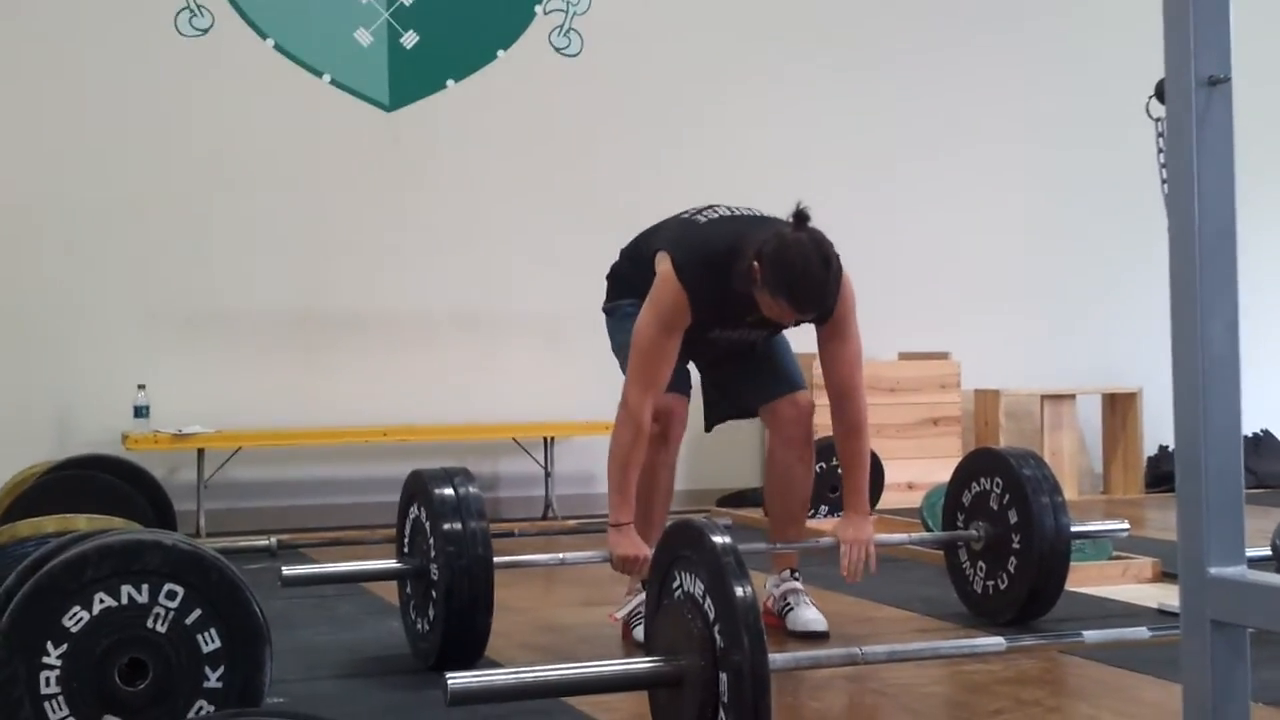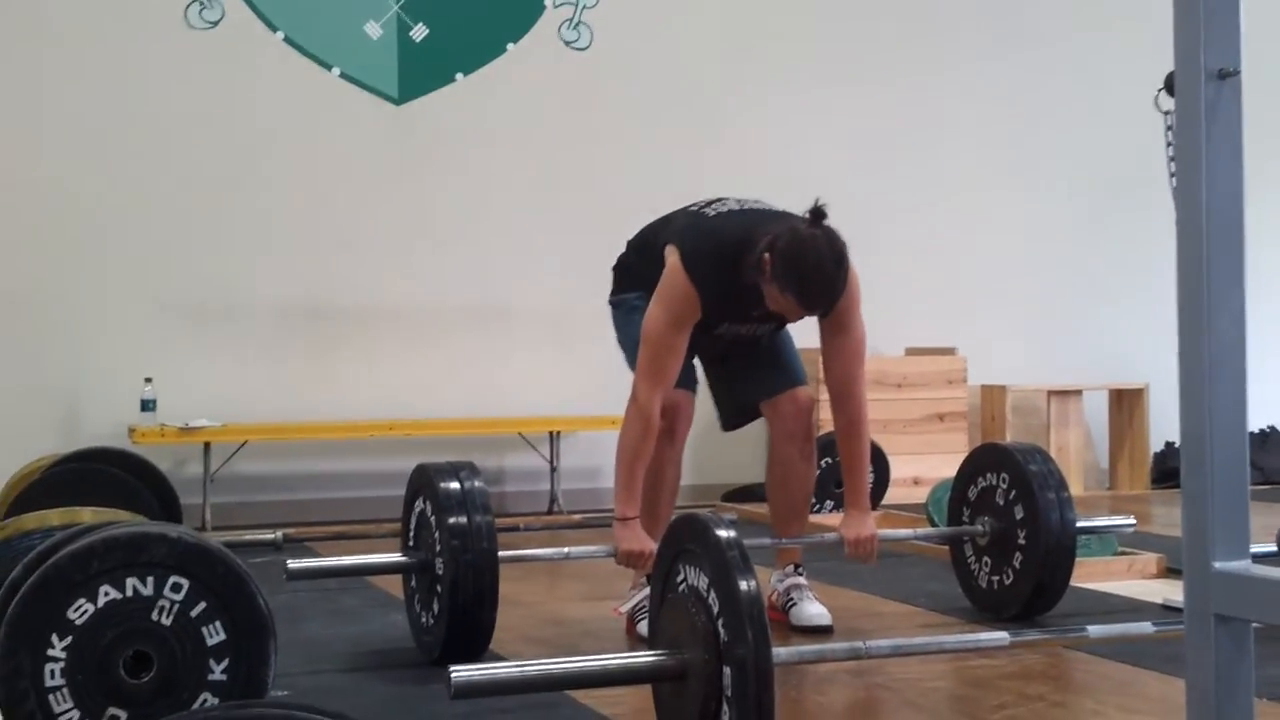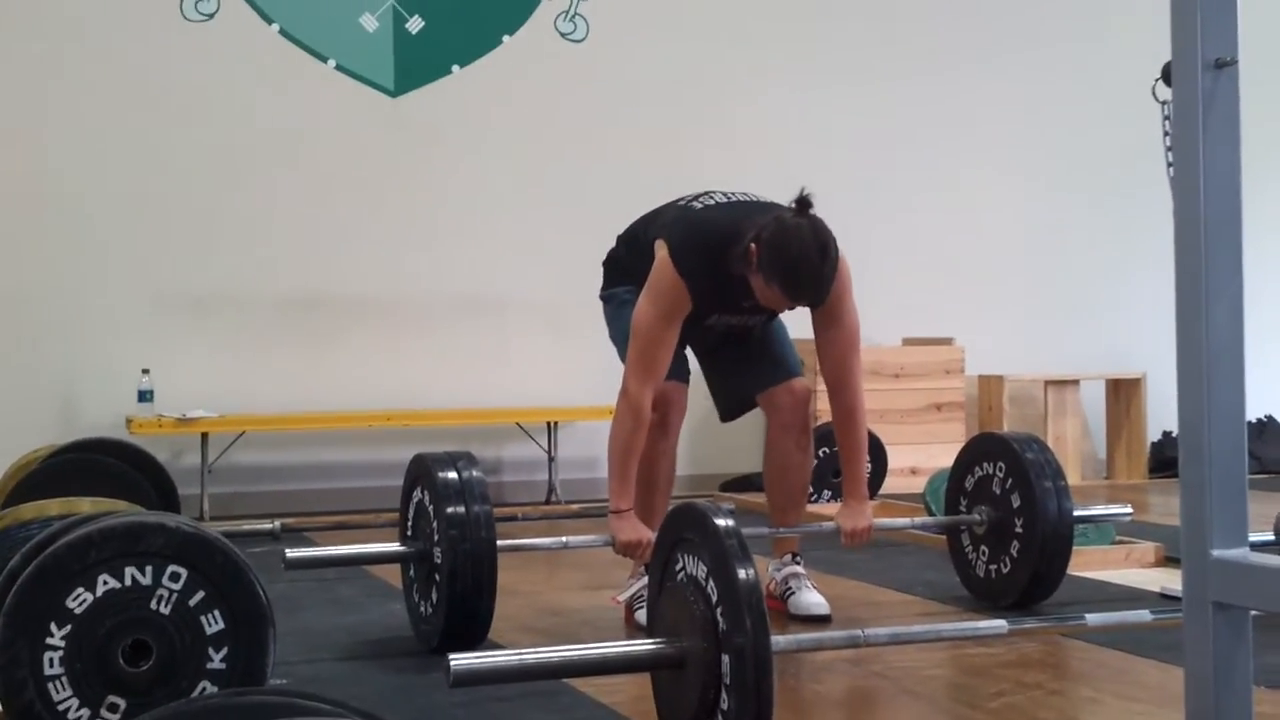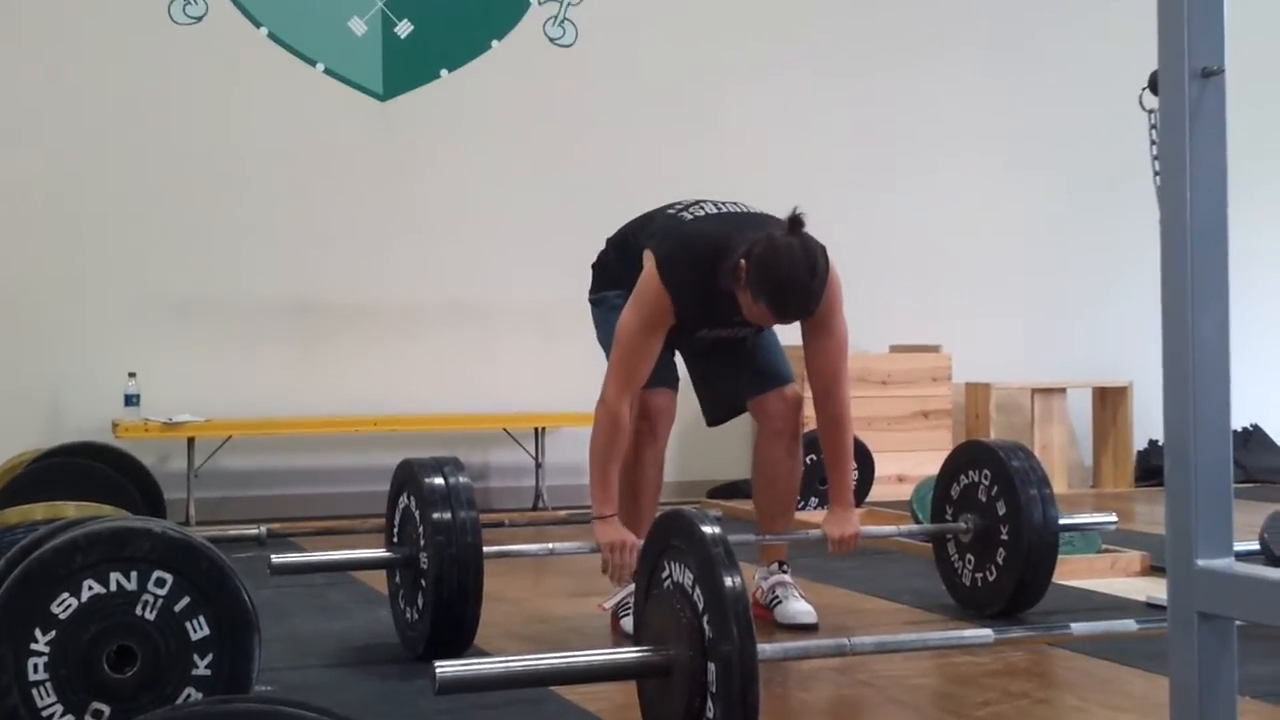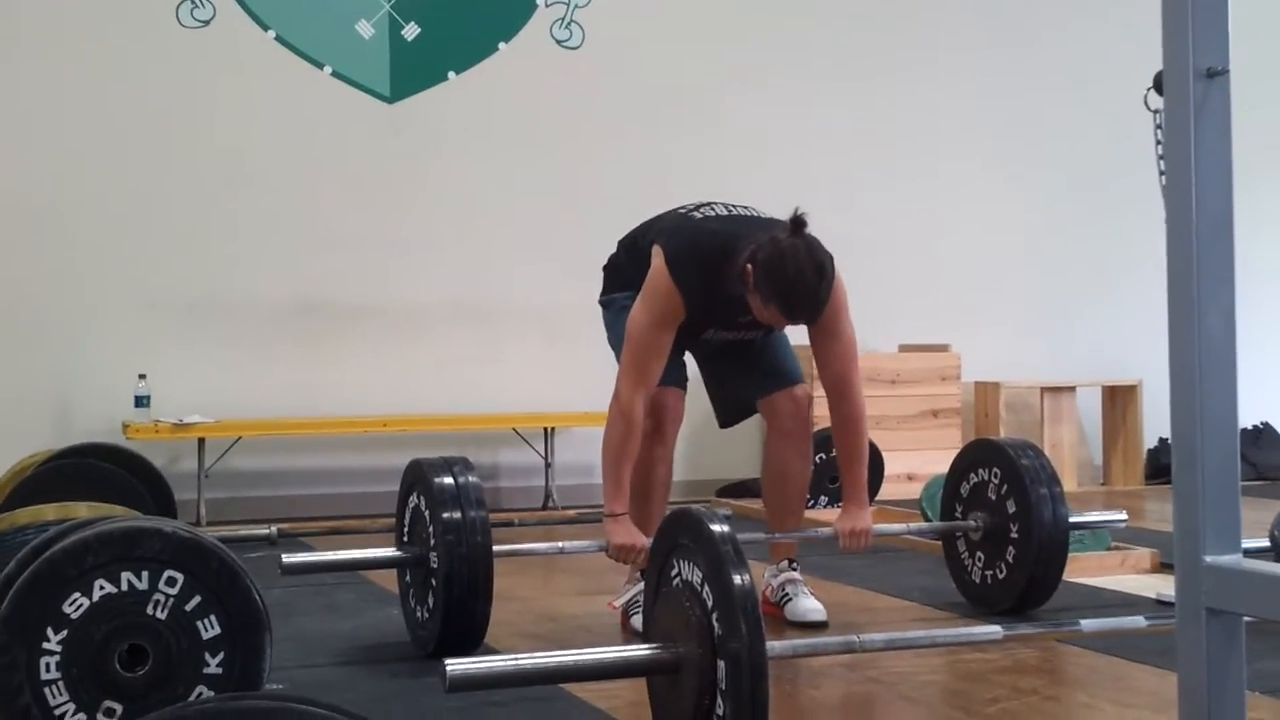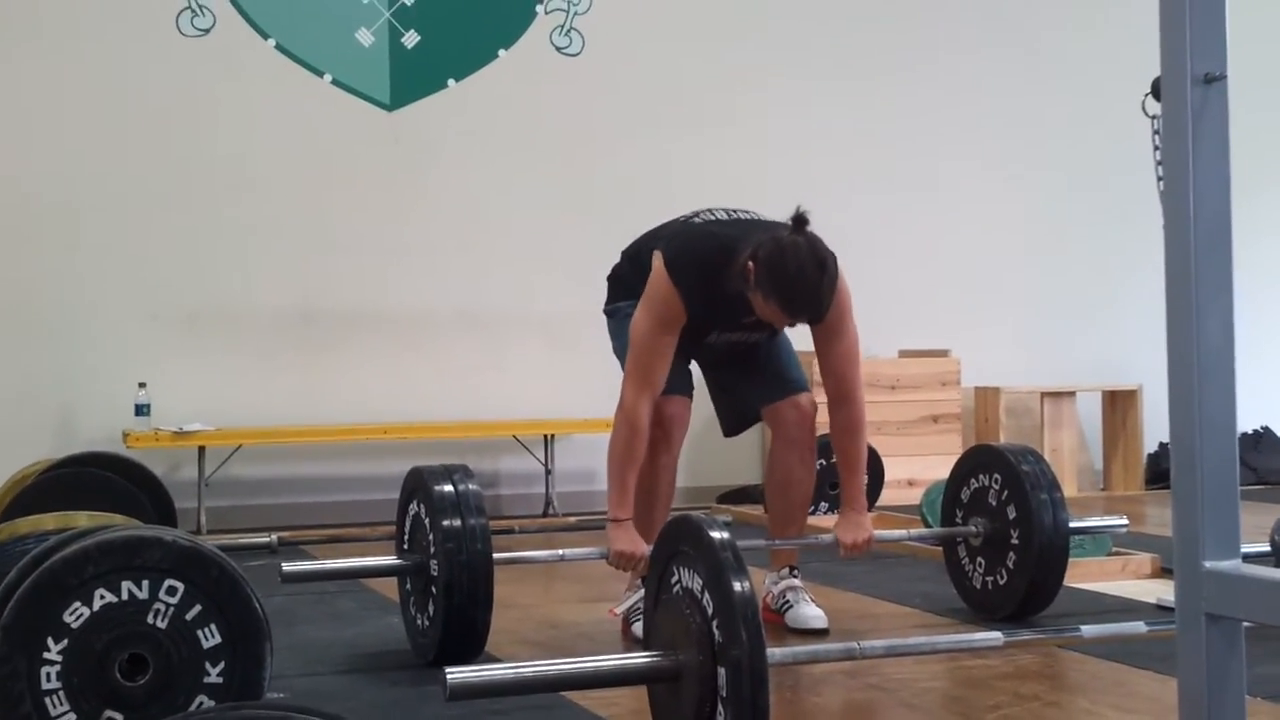
dt=0.4s
person 1, frame 1
left shoulder: (829, 283)
right shoulder: (683, 274)
left elbow: (848, 401)
right elbow: (638, 402)
left wrist: (858, 513)
right wrist: (621, 525)
left hip: (738, 325)
right hip: (641, 299)
left knee: (795, 413)
right knee: (666, 414)
left ankle: (784, 585)
right ankle: (643, 594)
person 1, frame 2
left shoulder: (834, 276)
right shoulder: (693, 266)
left elbow: (848, 396)
right elbow: (647, 398)
left wrist: (858, 509)
right wrist: (627, 519)
left hip: (743, 316)
right hip: (649, 291)
left knee: (797, 408)
right knee: (674, 409)
left ankle: (788, 579)
right ankle: (647, 589)
person 1, frame 3
left shoulder: (825, 266)
right shoulder: (681, 259)
left elbow: (845, 386)
right elbow: (638, 391)
left wrist: (856, 497)
right wrist: (622, 511)
left hip: (735, 307)
right hip: (638, 285)
left knee: (793, 399)
right knee: (667, 402)
left ankle: (786, 569)
right ankle: (646, 578)
person 1, frame 4
left shoulder: (815, 276)
right shoulder: (671, 271)
left elbow: (831, 395)
right elbow: (615, 399)
left wrist: (842, 504)
right wrist: (606, 517)
left hip: (723, 313)
right hip: (628, 288)
left knee: (783, 406)
right knee: (654, 408)
left ankle: (773, 577)
right ankle: (633, 587)
person 1, frame 5
left shoulder: (817, 280)
right shoulder: (677, 268)
left elbow: (845, 393)
right elbow: (631, 394)
left wrist: (856, 502)
right wrist: (617, 515)
left hip: (734, 316)
right hip: (637, 289)
left knee: (792, 405)
right knee: (661, 410)
left ankle: (782, 575)
right ankle: (642, 583)
person 1, frame 6
left shoulder: (824, 284)
right shoulder: (679, 272)
left elbow: (846, 398)
right elbow: (637, 400)
left wrist: (854, 509)
right wrist: (621, 521)
left hip: (739, 324)
right hip: (641, 300)
left knee: (797, 413)
right knee: (668, 415)
left ankle: (783, 582)
right ankle: (643, 590)
